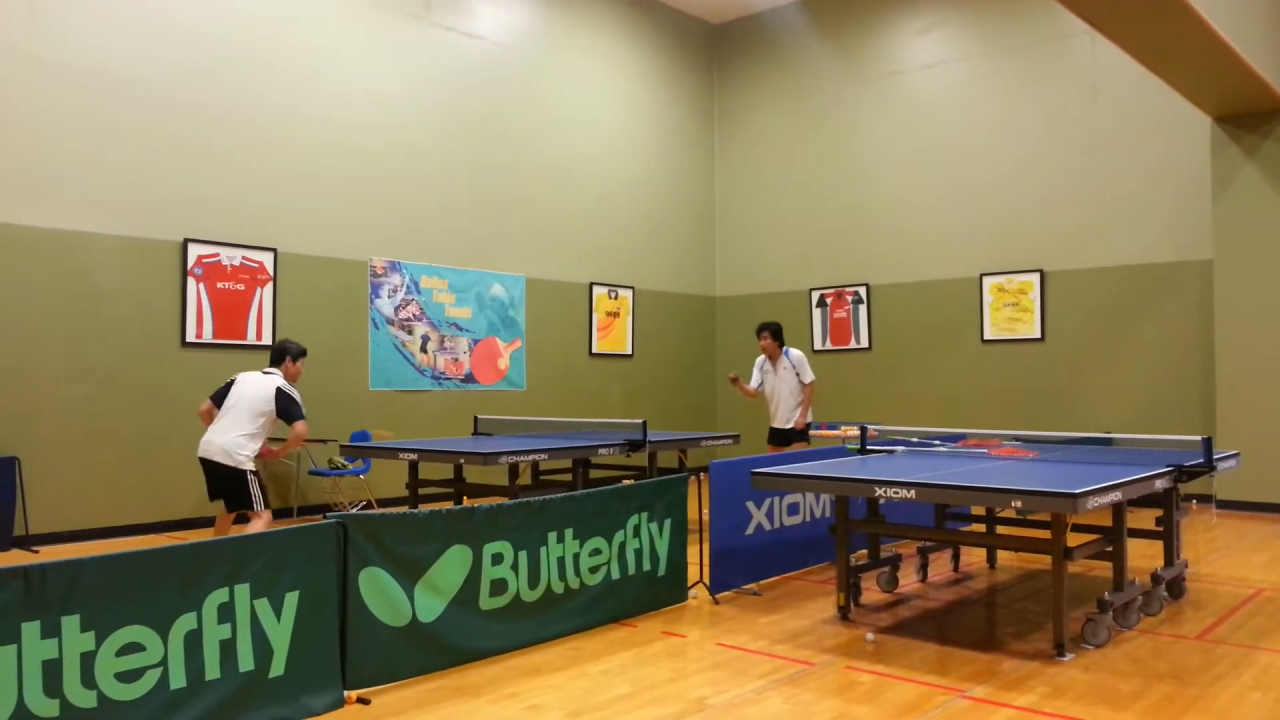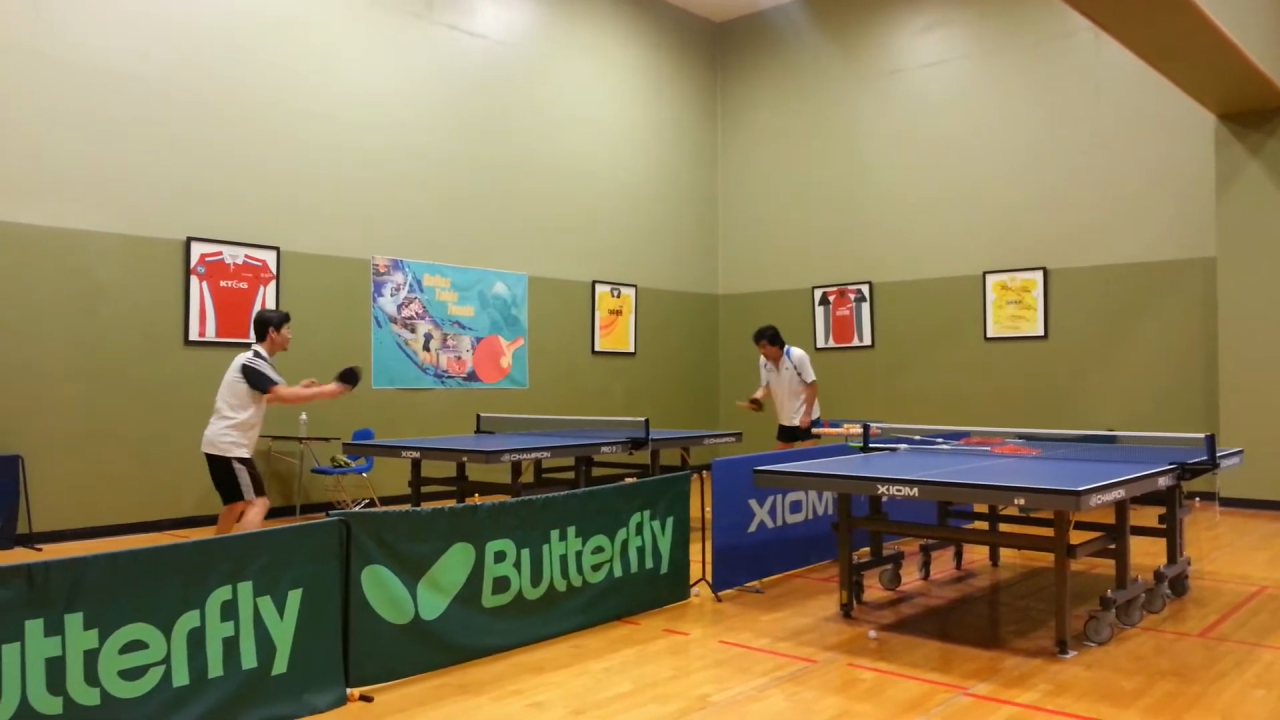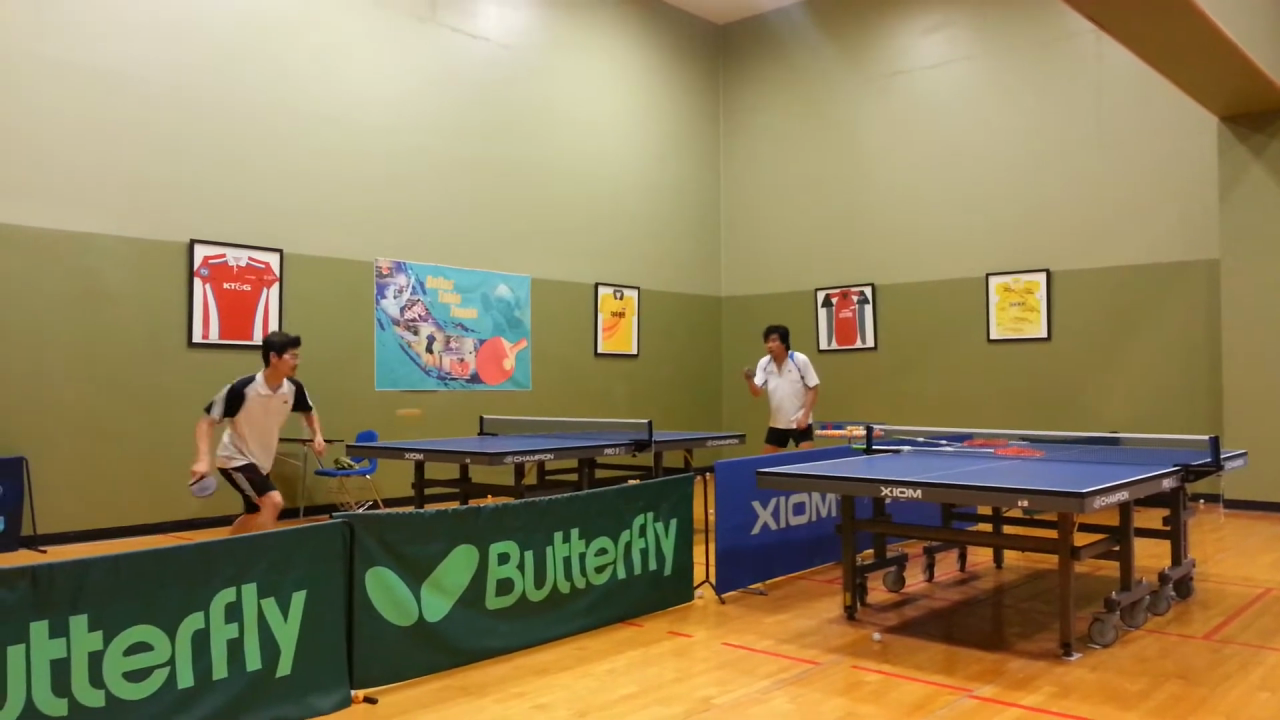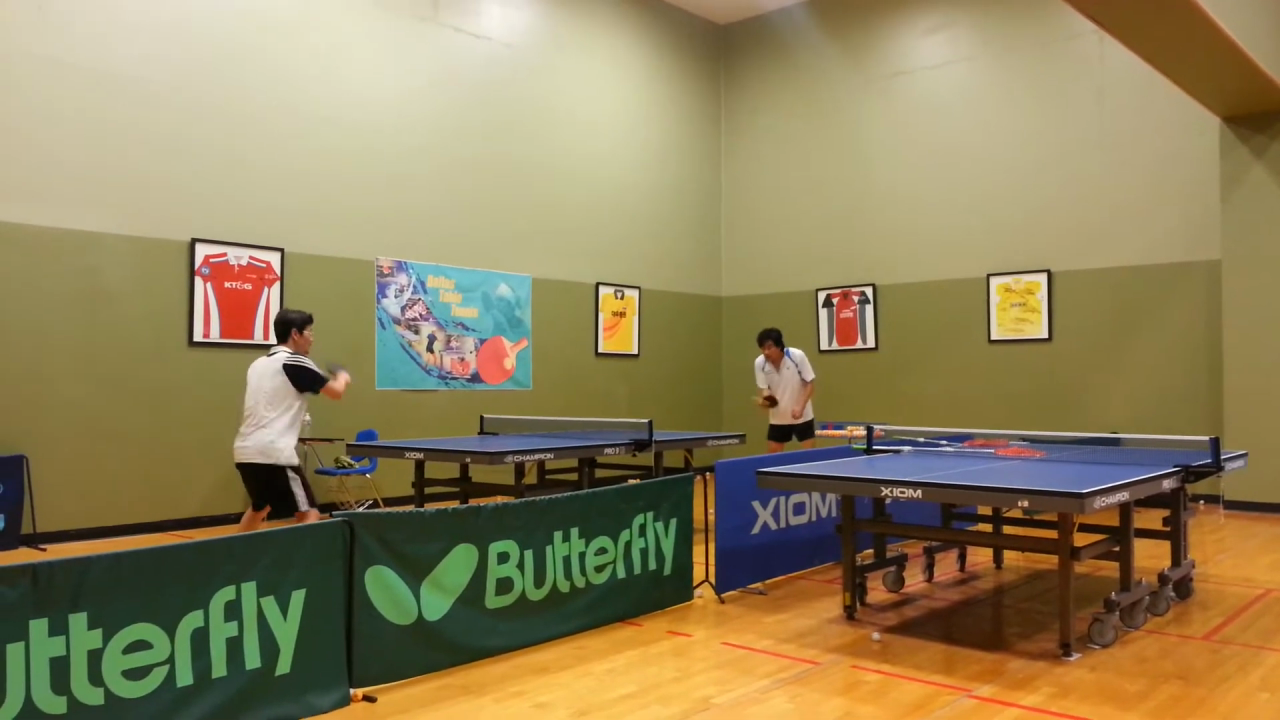
dt=0.5s
person 1, frame 1
left shoulder: (241, 378)
right shoulder: (285, 390)
left elbow: (205, 410)
right elbow: (300, 432)
right wrist: (281, 451)
left hip: (208, 451)
right hip: (234, 458)
left knee: (233, 504)
right knee: (262, 517)
person 1, frame 2
left shoulder: (255, 361)
right shoulder: (253, 363)
right elbow: (282, 395)
left wrist: (298, 389)
right wrist: (323, 389)
left hip: (228, 444)
right hip: (228, 445)
left knee: (237, 502)
right knee: (258, 504)
person 1, frame 3
left shoulder: (293, 388)
right shoulder: (240, 389)
left elbow: (310, 413)
right elbow: (205, 423)
left wrist: (317, 436)
right wrist: (202, 460)
left hip: (261, 463)
right hip: (235, 459)
left knee: (256, 515)
right knee: (273, 502)
person 1, frame 4
left shoulder: (260, 364)
right shoulder: (295, 363)
right elbow: (336, 392)
left wrist: (306, 389)
right wrist: (343, 378)
left hip: (246, 452)
right hip: (273, 454)
left knee: (260, 508)
right knee: (308, 516)
